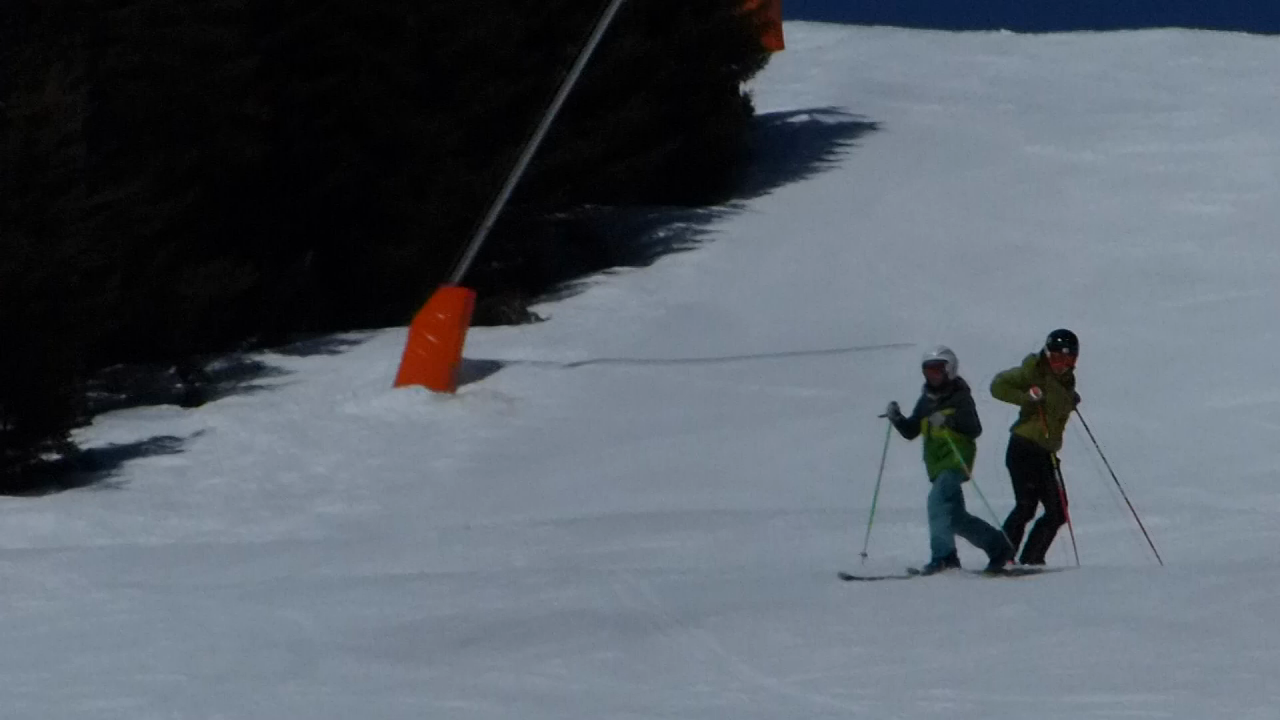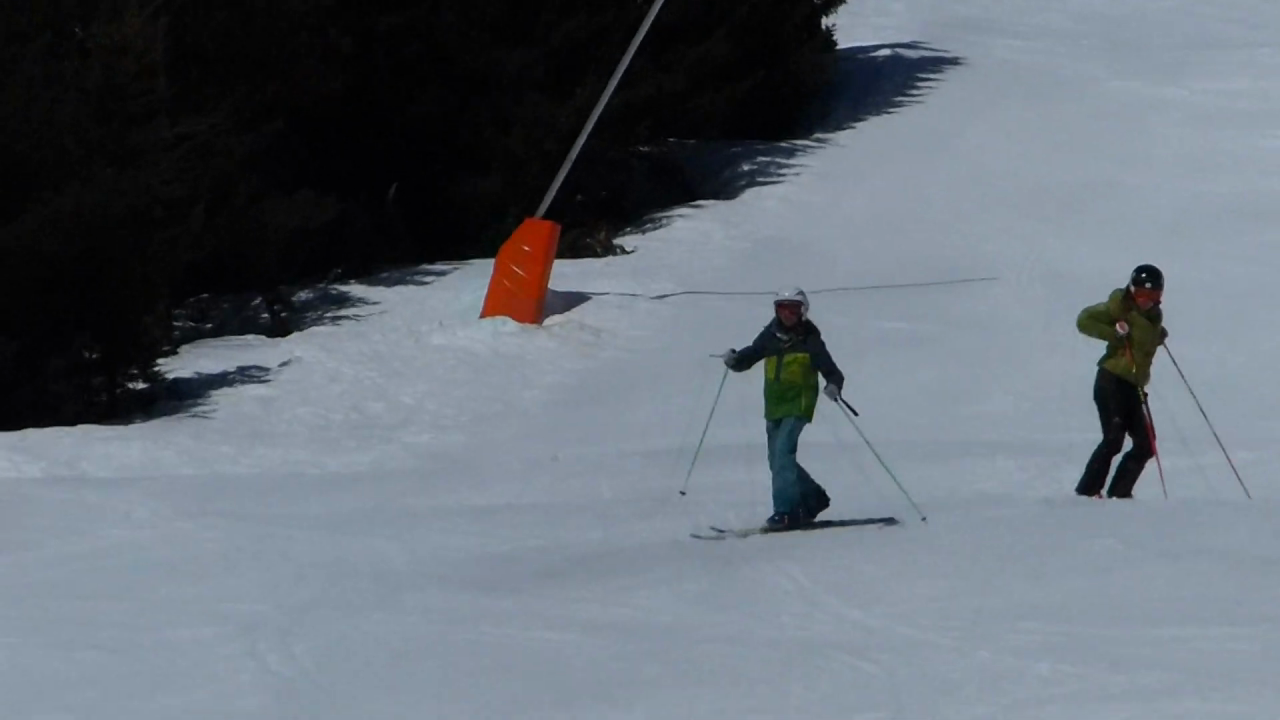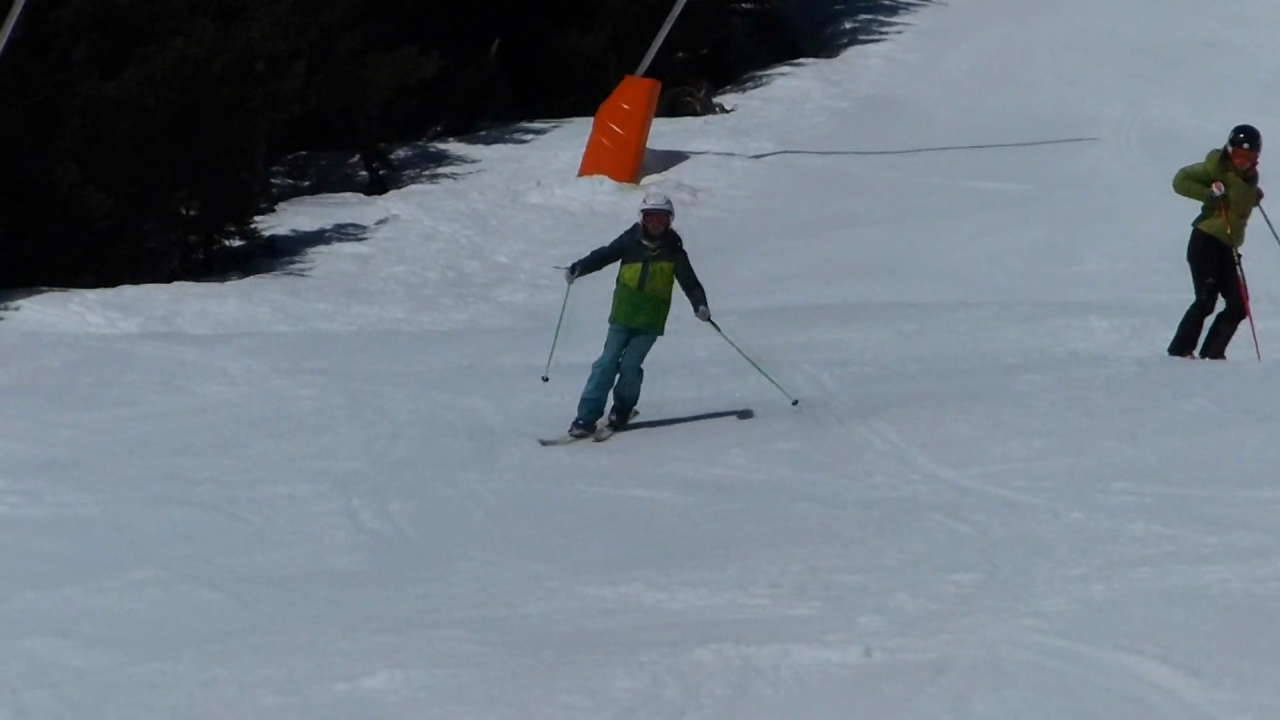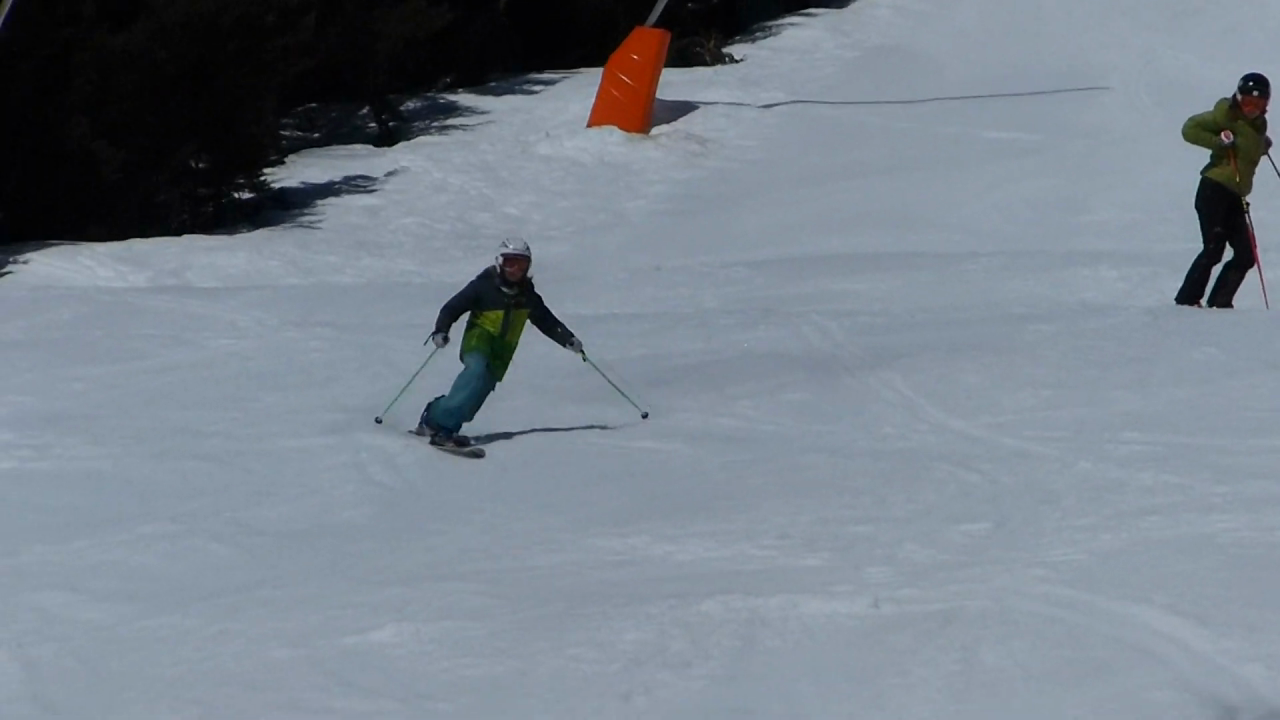
dt=0.5s
person 1, frame 1
left shoulder: (1066, 381)
right shoulder: (1034, 372)
right elbow: (998, 385)
left wrist: (1072, 400)
right wrist: (1027, 397)
left hip: (1045, 453)
right hip: (1024, 447)
left knee: (1057, 512)
right knee: (1026, 506)
left ankle: (1032, 559)
person 1, frame 2
left shoulder: (1153, 316)
right shoulder: (1120, 307)
right elbow: (1084, 320)
left wrist: (1159, 336)
right wrist: (1114, 333)
left hip: (1133, 387)
right hip: (1112, 381)
left knee: (1145, 446)
right knee: (1113, 440)
left ankle: (1118, 493)
right ankle: (1087, 490)
person 1, frame 3
left shoulder: (1250, 177)
right shoulder: (1218, 167)
right elbow: (1181, 180)
left wrist: (1254, 197)
right wrist: (1210, 193)
left hip: (1227, 248)
right hip: (1206, 242)
left knee: (1238, 307)
right knee: (1206, 301)
left ankle: (1211, 354)
right ankle: (1179, 351)
person 1, frame 4
left shoulder: (1258, 125)
right shoulder: (1227, 115)
right elbow: (1190, 129)
left wrist: (1263, 146)
right wrist: (1219, 142)
left hip: (1235, 197)
right hip: (1214, 190)
left knee: (1245, 256)
right knee: (1214, 250)
left ankle: (1219, 303)
right ankle: (1187, 301)
person 2, frame 1
left shoulder: (960, 396)
right shoulder: (926, 399)
left elbow: (974, 428)
right elbow: (911, 431)
left wrist: (947, 421)
right wrist: (896, 417)
left hip: (956, 460)
right hip: (935, 464)
left knee: (936, 500)
right knee: (956, 518)
left ankle: (943, 556)
right ankle: (997, 546)
person 2, frame 2
left shoulder: (810, 341)
right shoulder: (769, 336)
left elbow: (832, 371)
right elbow: (746, 360)
left wrist: (834, 386)
right wrist: (732, 359)
left hip: (798, 404)
right hip: (774, 406)
left knee: (783, 452)
right knee: (778, 460)
left ankle: (787, 511)
right ankle: (813, 499)
person 2, frame 3
left shoulder: (674, 251)
right shoulder: (630, 241)
left elbow: (690, 283)
right elbow: (601, 256)
left wrist: (700, 305)
right wrist: (576, 269)
left hip: (652, 318)
right hip: (624, 311)
left knee: (630, 366)
right knee: (609, 361)
left ankle: (621, 409)
right ankle: (585, 417)
person 2, frame 4
left shoulder: (528, 297)
right shoulder: (484, 285)
left elbow: (548, 323)
right elbow: (453, 307)
left wrist: (568, 339)
right wrist: (441, 330)
left hip: (500, 356)
right hip: (478, 342)
left knee: (465, 408)
right knee: (476, 372)
left ankle: (437, 411)
right ankle: (443, 426)
